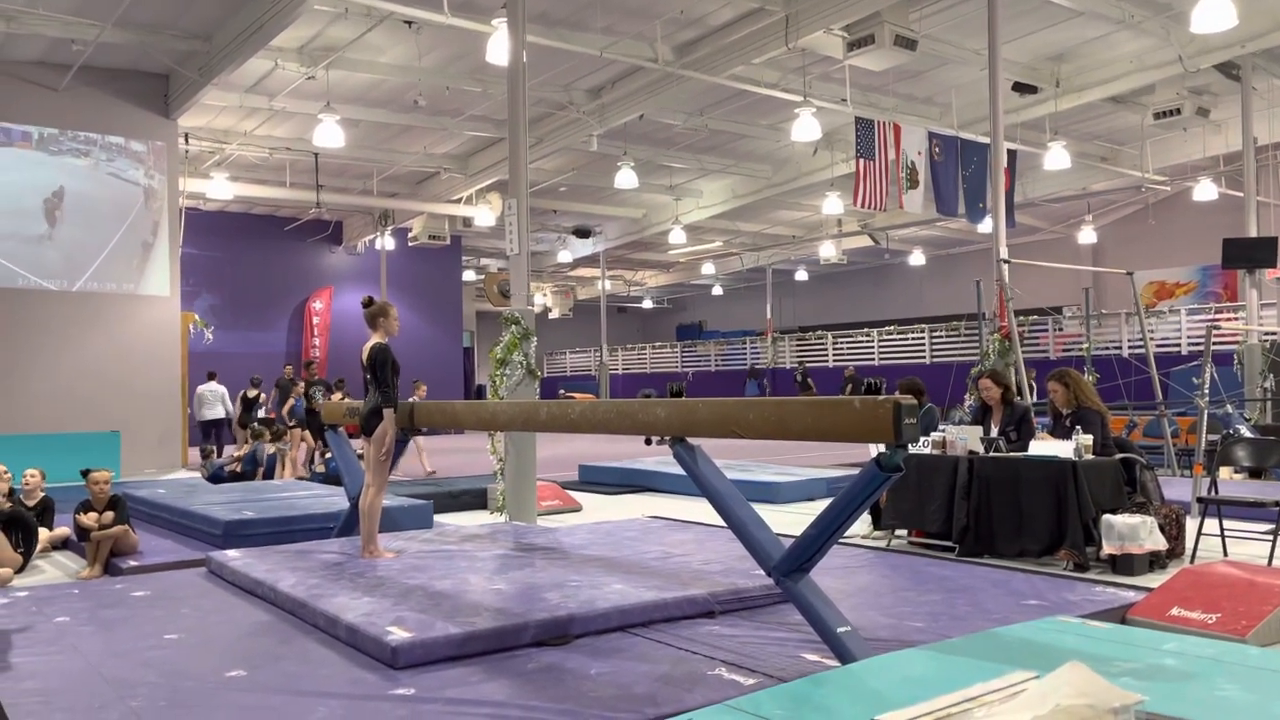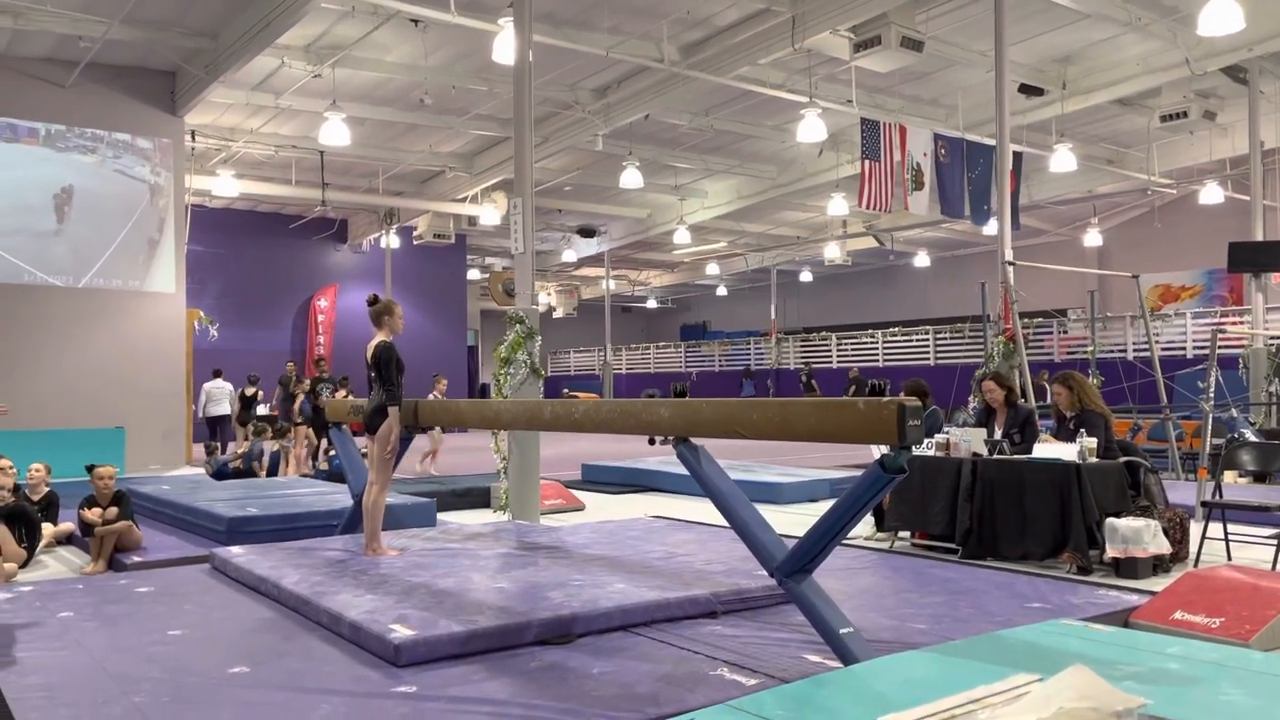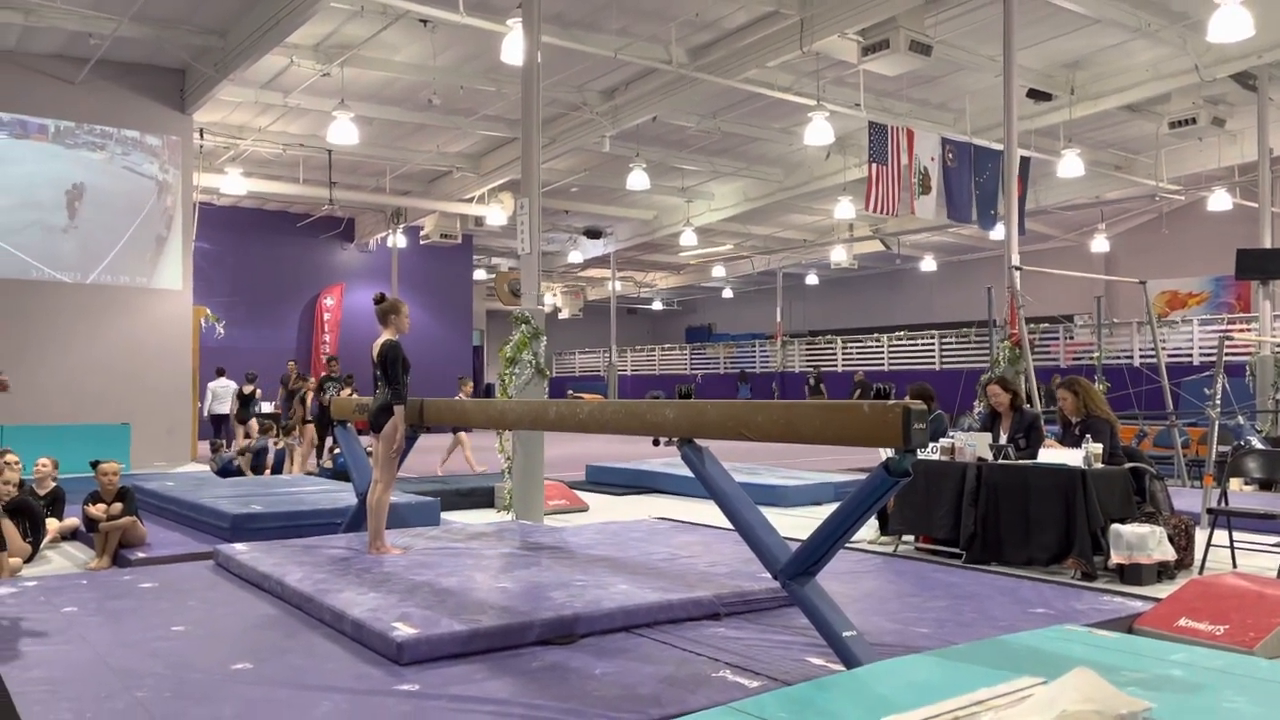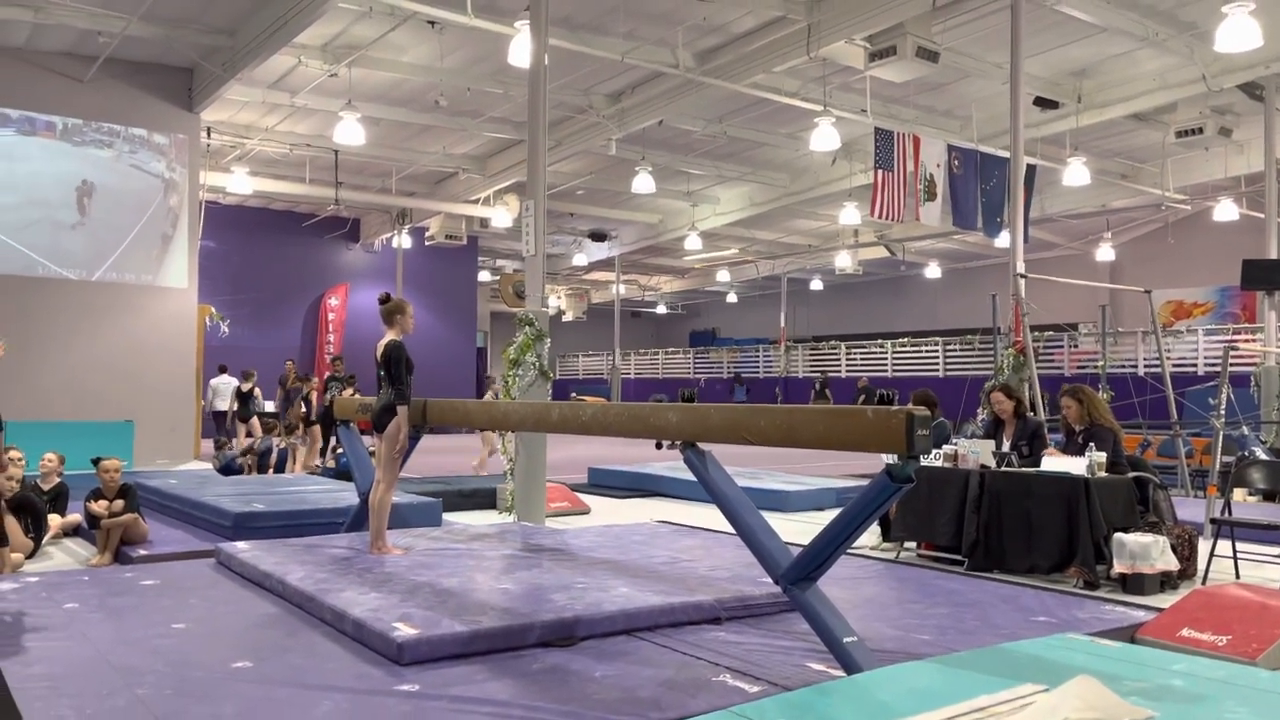
dt=0.2s
person 1, frame 1
left shoulder: (366, 349)
right shoulder: (383, 350)
right elbow: (386, 392)
right wrist: (391, 431)
left hip: (367, 416)
right hip: (379, 419)
left knee: (369, 484)
right knee: (378, 486)
left ankle: (366, 545)
right ankle: (372, 548)
person 1, frame 2
left shoulder: (371, 347)
right shoulder: (387, 348)
right elbow: (391, 390)
right wrist: (395, 429)
left hip: (371, 413)
right hip: (383, 416)
left knee: (372, 482)
right knee: (382, 484)
left ankle: (370, 542)
right ankle: (375, 545)
person 1, frame 3
left shoulder: (376, 346)
right shoulder: (393, 347)
right elbow: (396, 389)
right wrist: (401, 428)
left hip: (376, 412)
right hip: (388, 415)
left knee: (377, 480)
right knee: (386, 482)
left ankle: (373, 541)
right ankle: (379, 544)
person 1, frame 4
left shoulder: (380, 346)
right shoulder: (397, 347)
right elbow: (400, 389)
right wrist: (404, 429)
left hip: (379, 412)
right hip: (391, 415)
left knee: (379, 480)
right knee: (388, 482)
left ankle: (375, 541)
right ankle: (381, 544)
